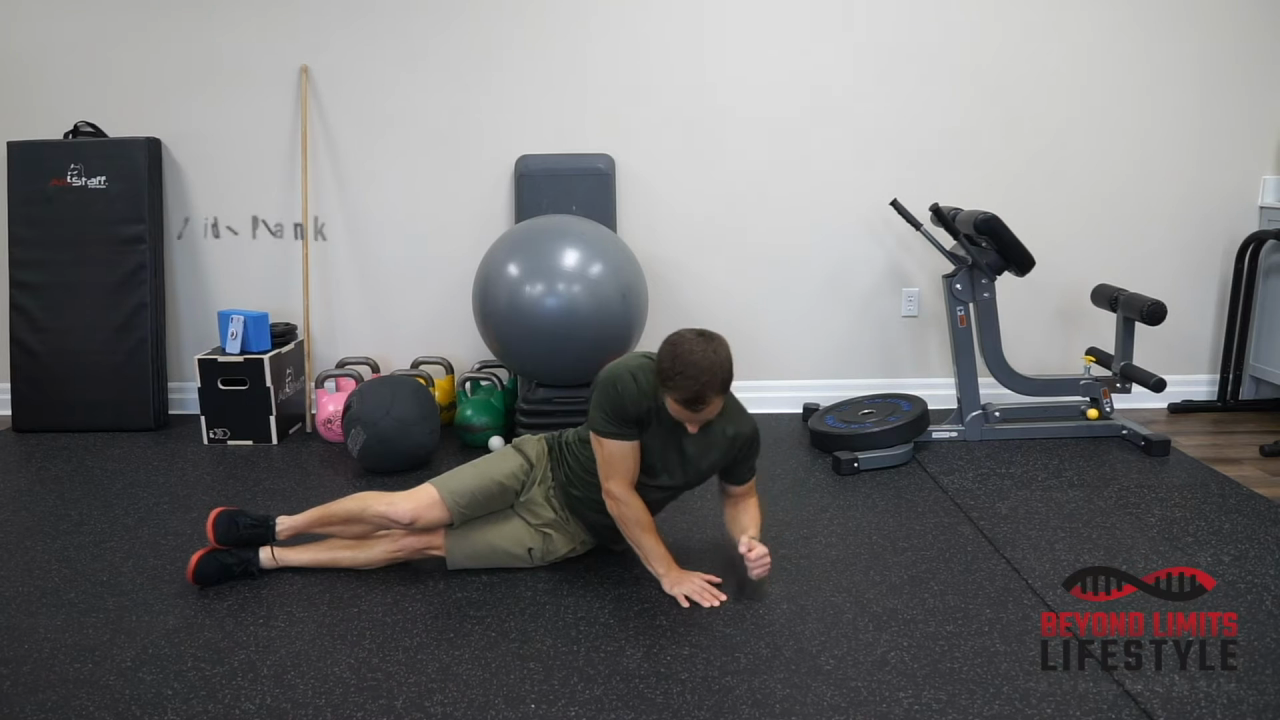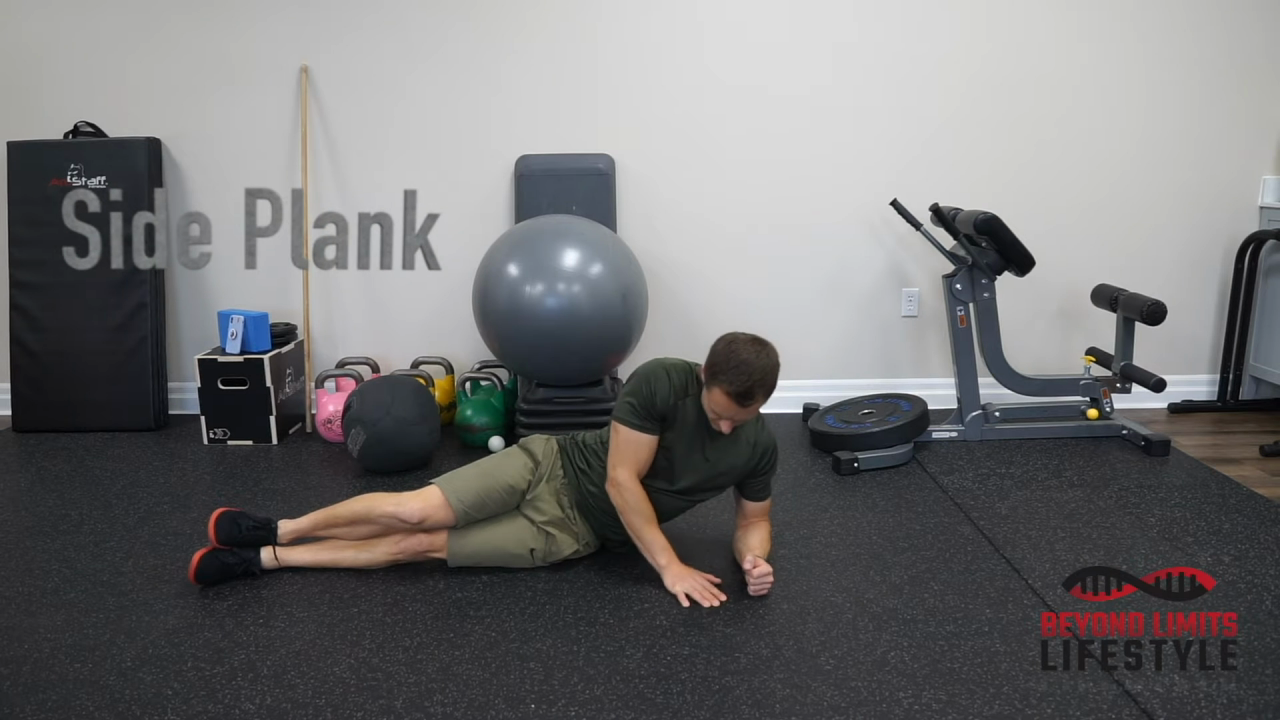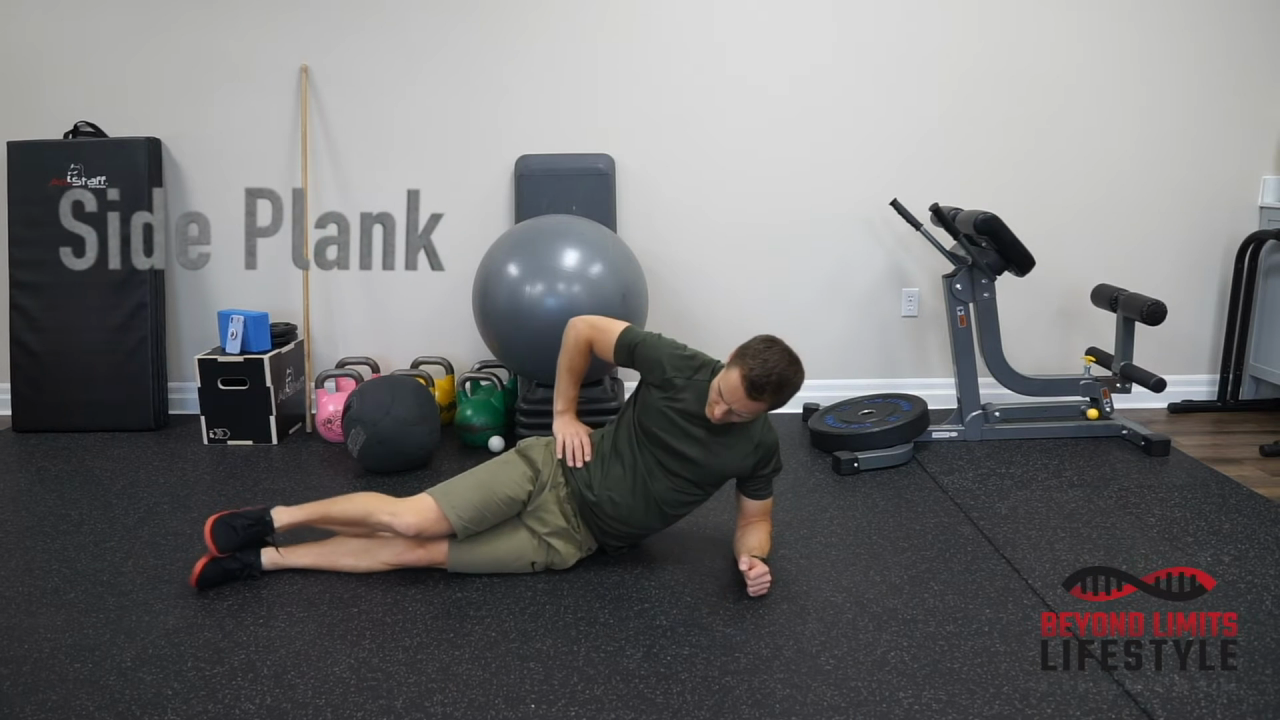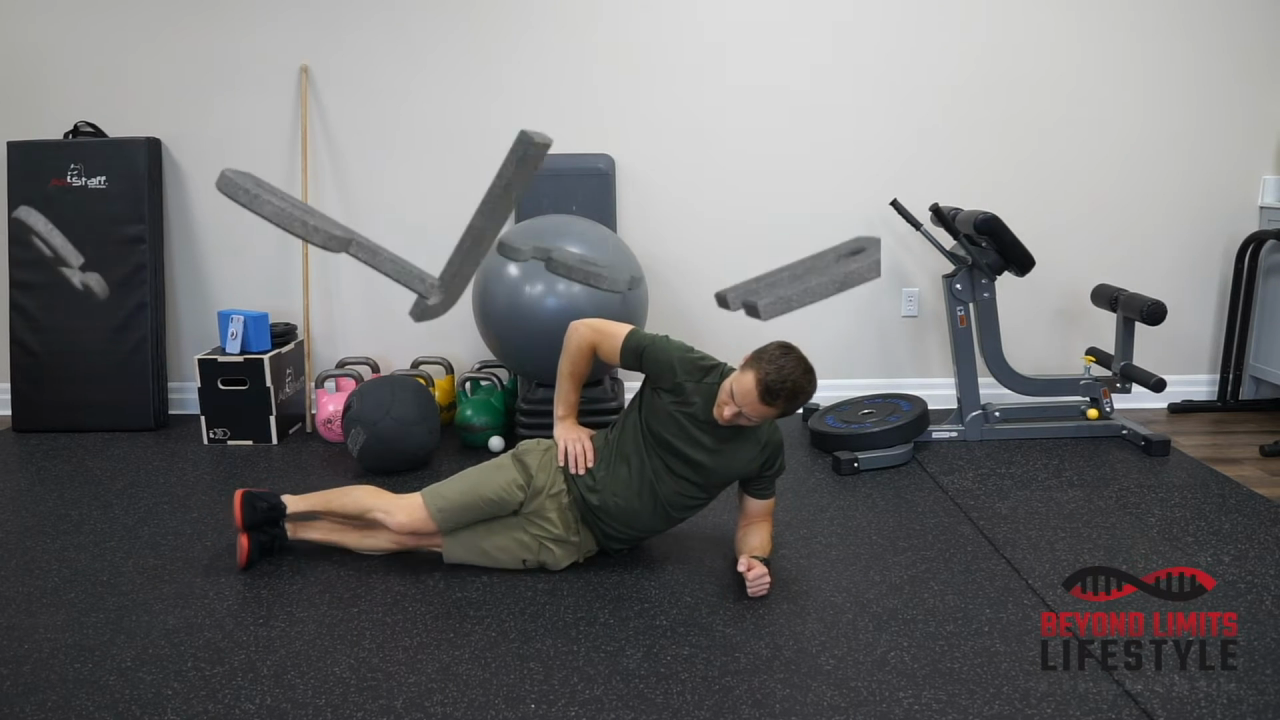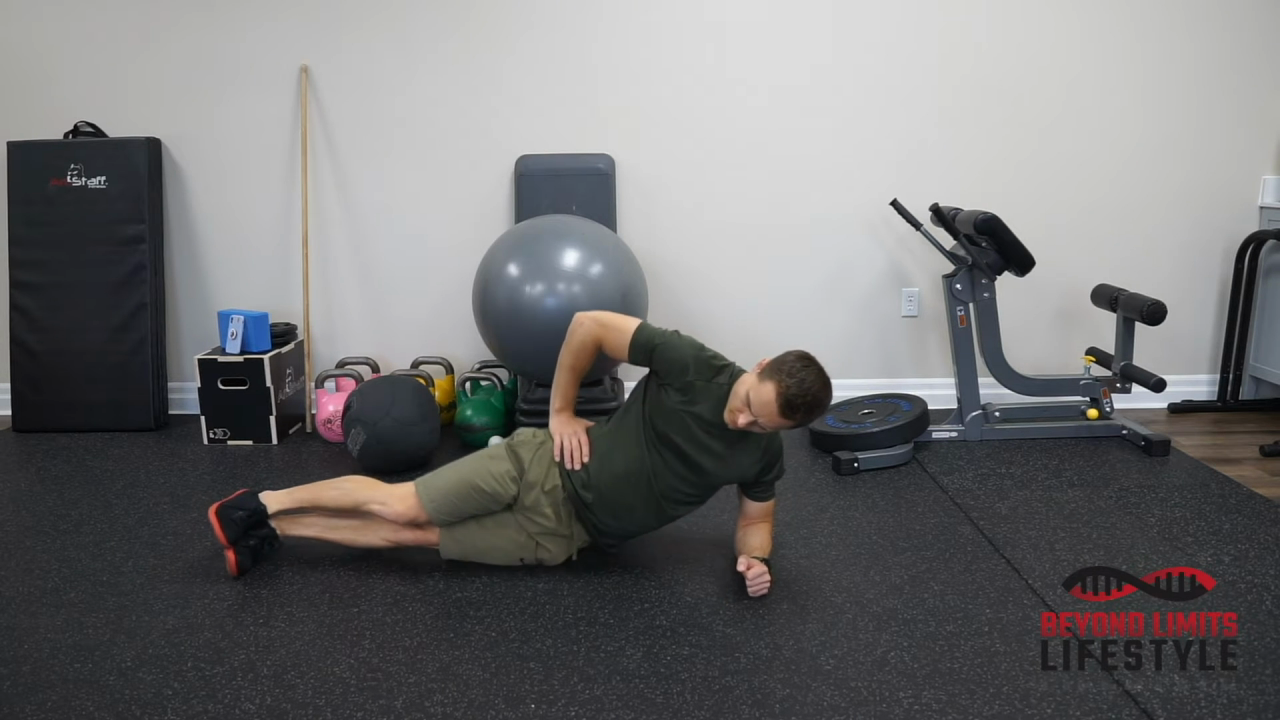
dt=1s
person 1, frame 1
left shoulder: (738, 432)
right shoulder: (624, 381)
left elbow: (739, 496)
right elbow: (618, 492)
left wrist: (749, 540)
right wrist: (668, 573)
left hip: (574, 529)
right hip: (542, 466)
left knee: (418, 545)
right knee: (408, 514)
left ankle: (263, 560)
right ankle: (275, 527)
person 1, frame 2
left shoulder: (758, 447)
right shoulder: (662, 381)
left elbow: (753, 518)
right elbow: (621, 479)
left wrist: (755, 559)
right wrist: (668, 564)
left hip: (573, 534)
right hip: (553, 467)
left knee: (421, 547)
right knee: (416, 512)
left ankle: (264, 560)
right ankle: (280, 530)
person 1, frame 3
left shoulder: (759, 447)
right shoulder: (676, 364)
left elbow: (753, 520)
right elbow: (583, 327)
left wrist: (753, 559)
right wrist: (565, 413)
left hip: (571, 538)
right hip: (551, 473)
left knee: (417, 553)
right knee: (410, 519)
left ankle: (262, 559)
right ankle: (275, 518)
person 1, frame 4
left shoulder: (764, 450)
right shoulder: (683, 367)
left elbow: (755, 520)
right elbow: (584, 330)
left wrist: (755, 560)
right wrist: (565, 418)
left hip: (570, 538)
right hip: (554, 478)
left knee: (418, 540)
right knee: (404, 516)
left ankle: (287, 534)
right ankle: (284, 506)
person 1, frame 5
left shoulder: (764, 456)
right shoulder: (694, 365)
left elbow: (755, 520)
right elbow: (589, 324)
left wrist: (755, 560)
right wrist: (561, 411)
left hip: (561, 529)
right hip: (545, 468)
left knee: (418, 533)
right knee: (400, 506)
left ankle: (278, 533)
right ankle: (266, 505)
